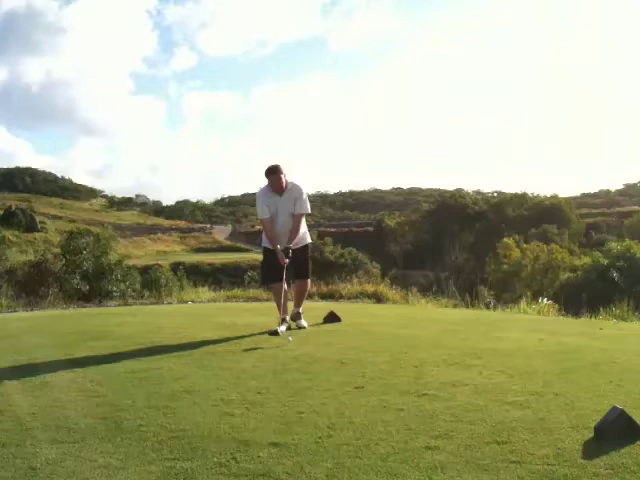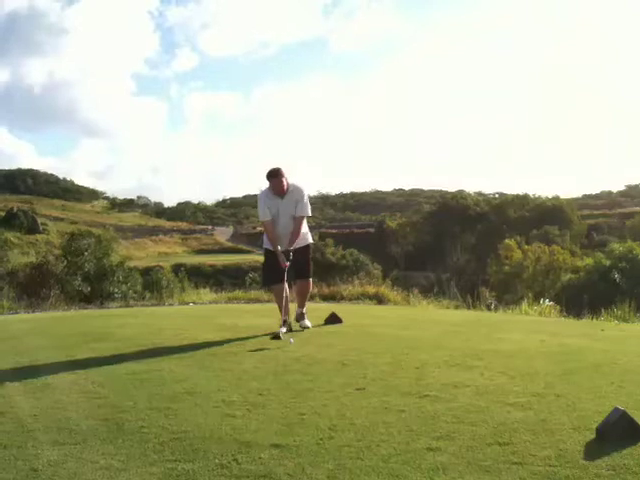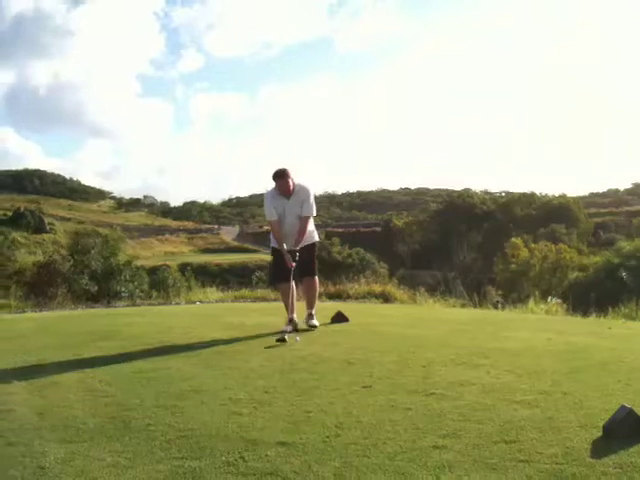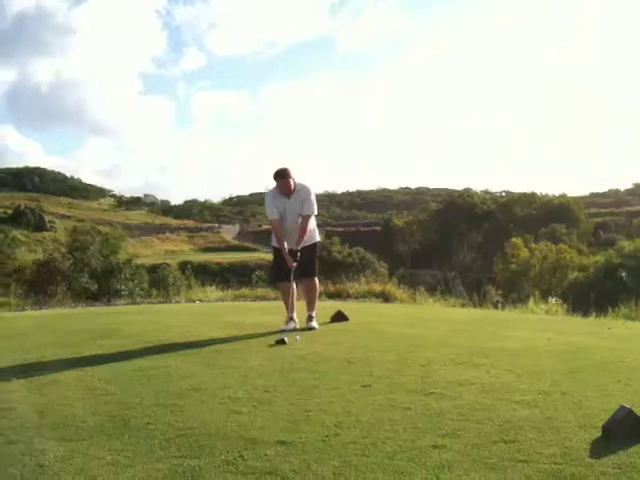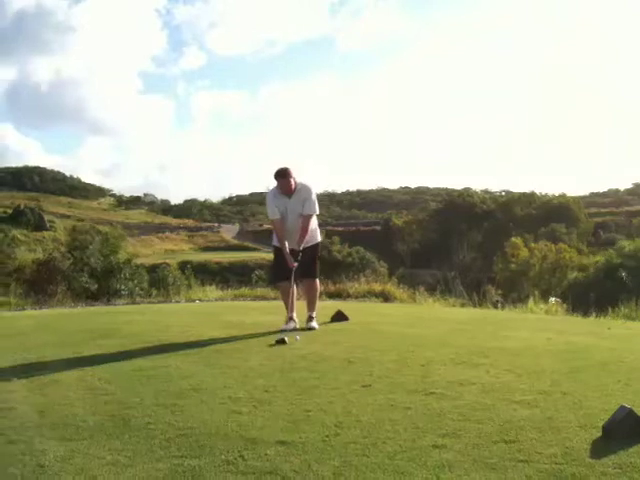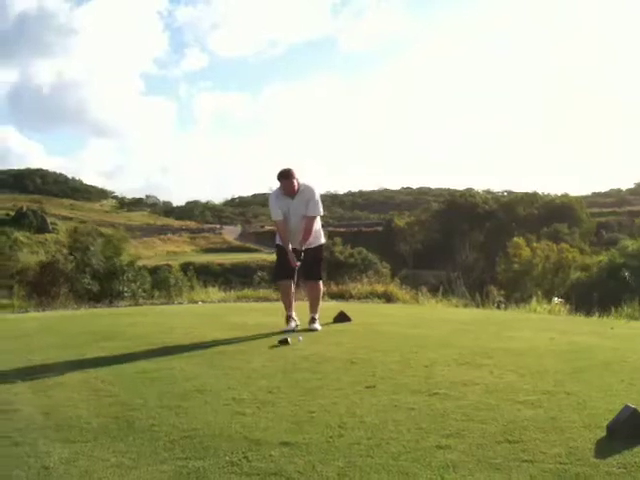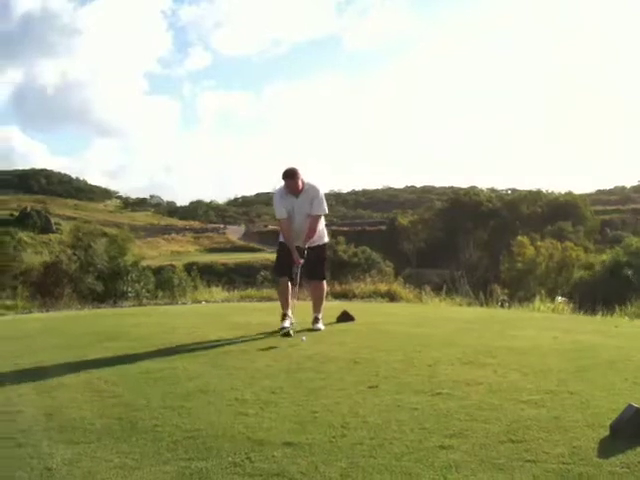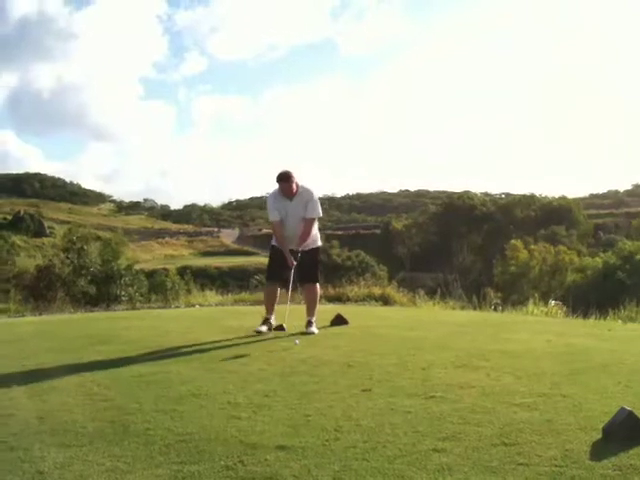
dt=0.1s
person 1, frame 1
left shoulder: (298, 191)
right shoulder: (262, 195)
left elbow: (298, 221)
right elbow: (266, 225)
left wrist: (289, 245)
right wrist: (278, 250)
left hip: (298, 241)
right hip: (272, 244)
left knee: (303, 279)
right knee: (276, 281)
left ankle: (297, 311)
right ankle: (284, 318)
person 1, frame 2
left shoulder: (299, 192)
right shoulder: (263, 197)
left elbow: (299, 223)
right elbow: (268, 227)
left wrist: (290, 247)
right wrist: (278, 252)
left hip: (300, 242)
right hip: (274, 245)
left knee: (305, 279)
right knee: (277, 283)
left ankle: (301, 312)
right ankle: (285, 320)
person 1, frame 3
left shoulder: (305, 193)
right shoulder: (269, 198)
left elbow: (305, 223)
right elbow: (275, 228)
left wrist: (295, 247)
right wrist: (285, 252)
left hip: (306, 241)
right hip: (280, 244)
left knee: (310, 277)
right knee: (284, 281)
left ankle: (311, 314)
right ankle: (291, 319)
person 1, frame 4
left shoulder: (306, 192)
right shoulder: (271, 196)
left elbow: (305, 222)
right elbow: (276, 226)
left wrist: (297, 247)
right wrist: (285, 251)
left hip: (307, 240)
right hip: (282, 243)
left knee: (310, 277)
right knee: (284, 280)
left ankle: (311, 316)
right ankle: (291, 317)
person 1, frame 5
left shoulder: (307, 191)
right shoulder: (272, 196)
left elbow: (306, 222)
right elbow: (277, 226)
left wrist: (298, 247)
right wrist: (286, 252)
left hip: (308, 240)
right hip: (283, 243)
left knee: (310, 278)
right knee: (283, 280)
left ankle: (311, 316)
right ankle: (291, 317)
person 1, frame 6
left shoulder: (311, 193)
right shoulder: (275, 197)
left elbow: (310, 223)
right elbow: (280, 227)
left wrist: (301, 247)
right wrist: (289, 252)
left hip: (312, 242)
right hip: (286, 243)
left knee: (314, 279)
right knee: (283, 280)
left ankle: (314, 318)
right ankle: (290, 316)
person 1, frame 7
left shoulder: (315, 192)
right shoulder: (279, 195)
left elbow: (315, 222)
right elbow: (284, 225)
left wrist: (304, 246)
right wrist: (294, 251)
left hip: (316, 241)
right hip: (289, 241)
left knee: (317, 279)
right knee: (282, 276)
left ankle: (317, 317)
right ankle: (286, 315)
person 1, frame 8
left shoulder: (309, 195)
right shoulder: (273, 198)
left elbow: (309, 225)
right elbow: (277, 228)
left wrist: (297, 248)
right wrist: (287, 253)
left hip: (308, 244)
right hip: (281, 245)
left knee: (311, 282)
right knee: (273, 281)
left ankle: (311, 321)
right ankle: (268, 319)
